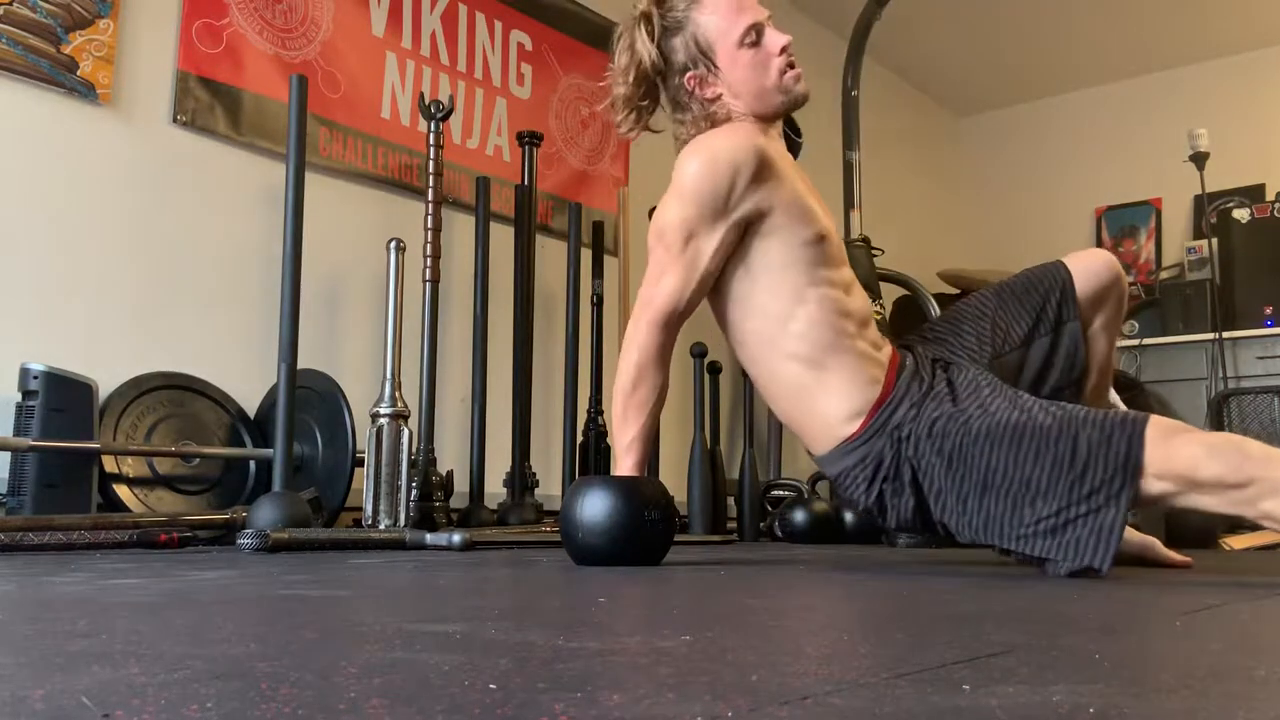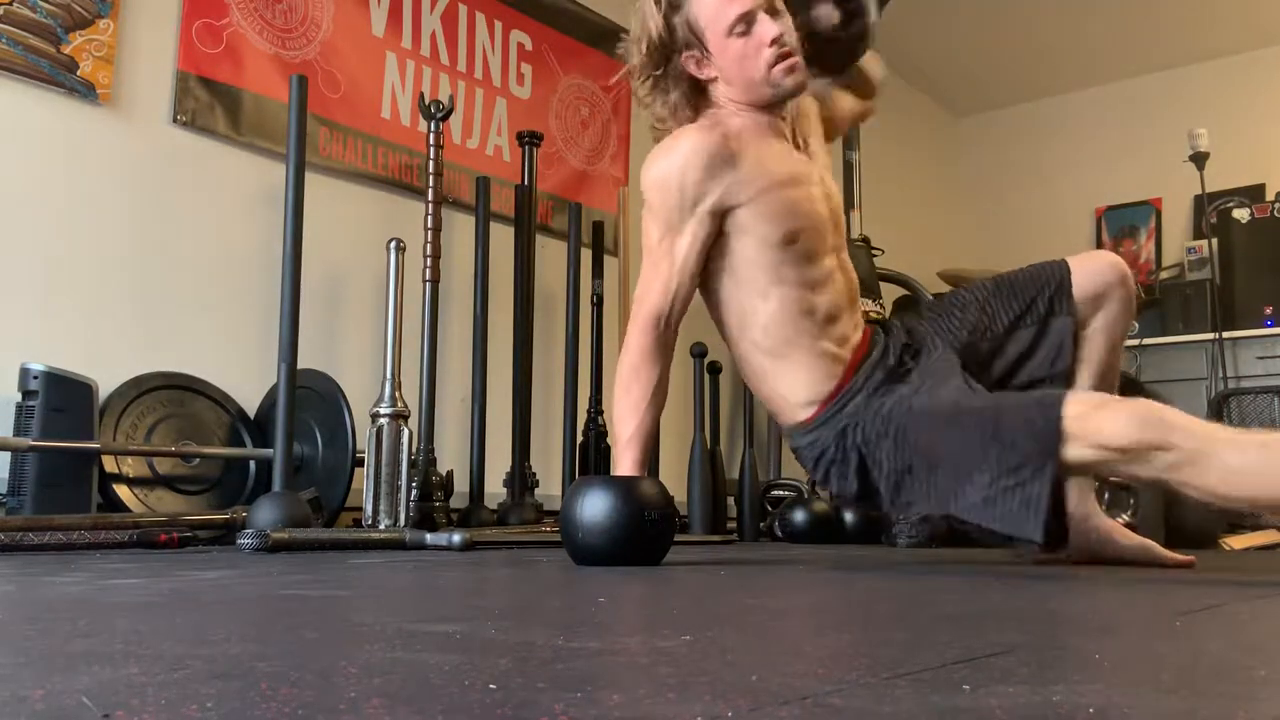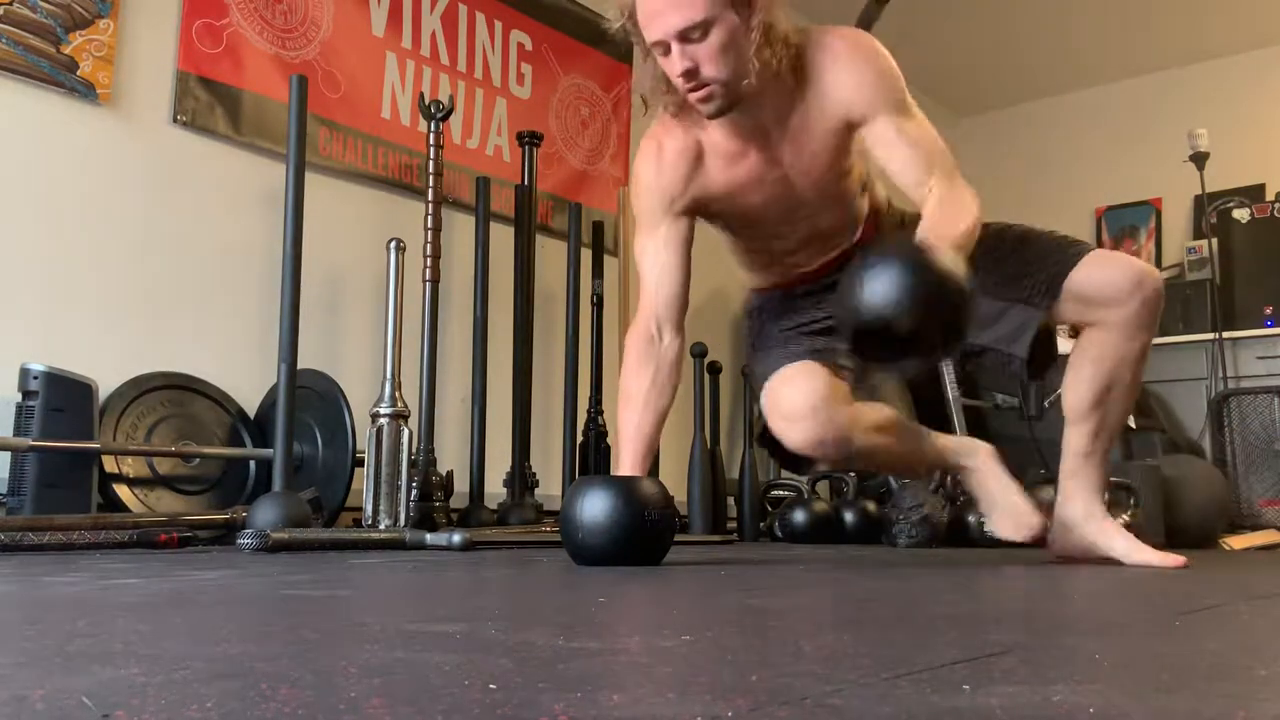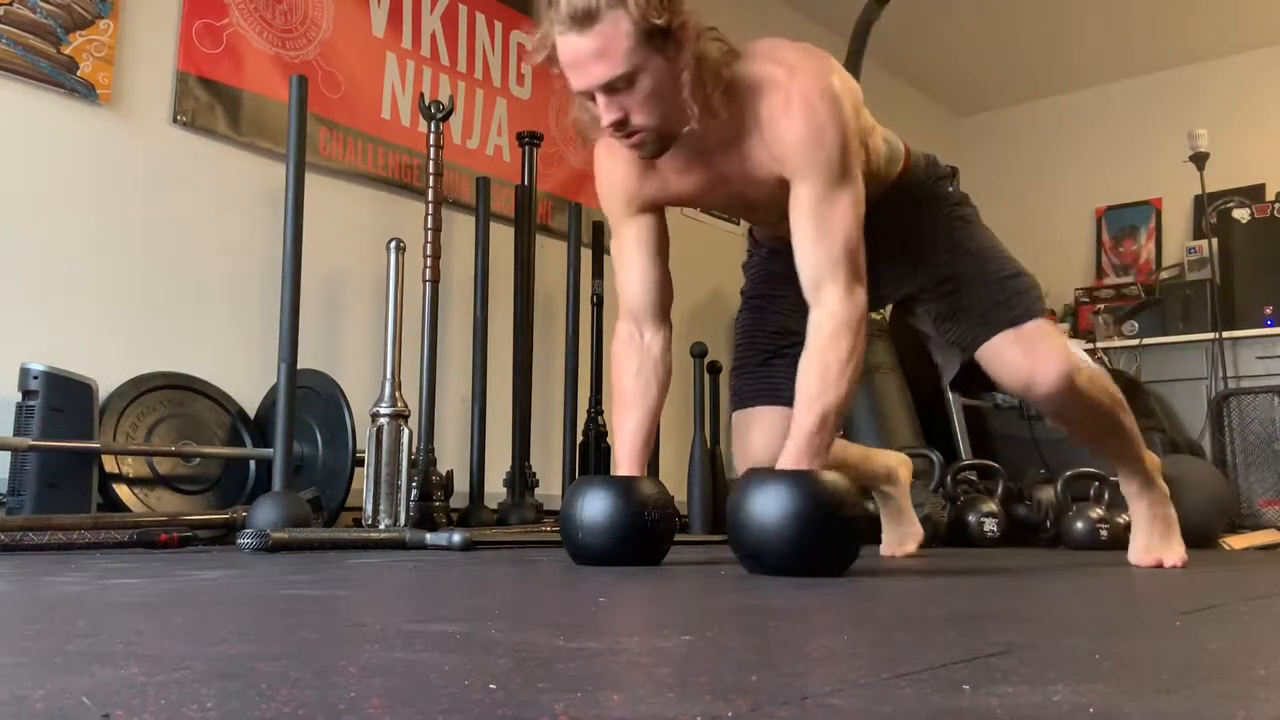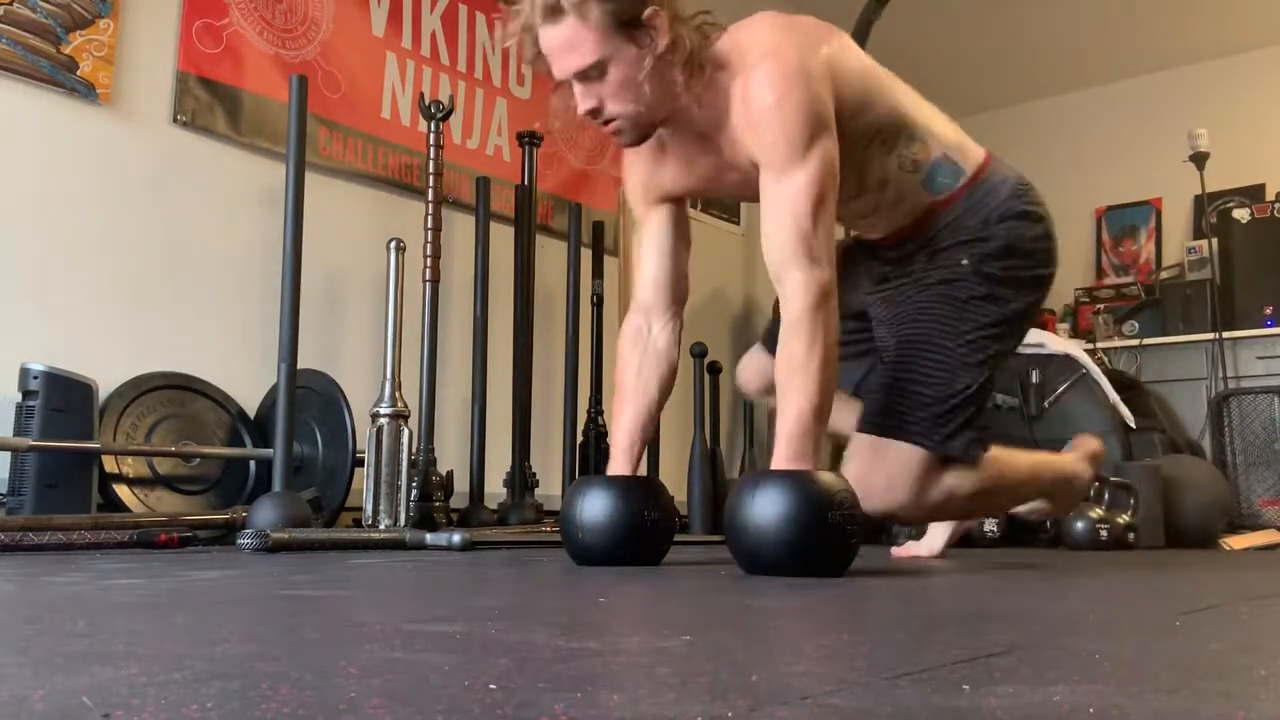
dt=0.5s
person 1, frame 1
left shoulder: (752, 158)
right shoulder: (726, 154)
right elbow: (654, 319)
left hip: (913, 376)
right hip: (899, 443)
left knee: (1097, 274)
right knee: (1207, 463)
left ankle: (1083, 516)
person 1, frame 2
left shoulder: (795, 110)
right shoulder: (696, 155)
left elbow: (861, 92)
right elbow: (652, 322)
right wrist: (626, 483)
left hip: (895, 353)
right hip: (856, 422)
left knee: (1103, 279)
right knee: (1126, 430)
left ankle: (1071, 513)
person 1, frame 3
left shoulder: (841, 62)
right shoulder: (669, 158)
left elbow: (950, 193)
right elbow: (656, 329)
left wrist: (933, 258)
right hip: (791, 302)
left knee: (1130, 286)
right knee: (805, 425)
left ankle: (1076, 510)
right ankle: (962, 460)
person 1, frame 4
left shoulder: (797, 96)
right shoulder: (622, 162)
left elbow: (837, 300)
right elbow: (642, 326)
left wrist: (803, 465)
right wrist: (627, 486)
left hip: (904, 206)
right hip: (783, 243)
left knee: (1045, 374)
right knee: (759, 463)
left ankle: (1145, 486)
right ankle: (886, 477)
person 1, frame 5
left shoulder: (767, 76)
right shoulder: (651, 157)
left elbow: (805, 288)
right elbow: (653, 319)
left wrist: (791, 477)
right wrist: (619, 477)
left hip: (980, 230)
right hip: (892, 242)
left knee: (882, 488)
right knee: (767, 383)
left ankle: (1070, 470)
